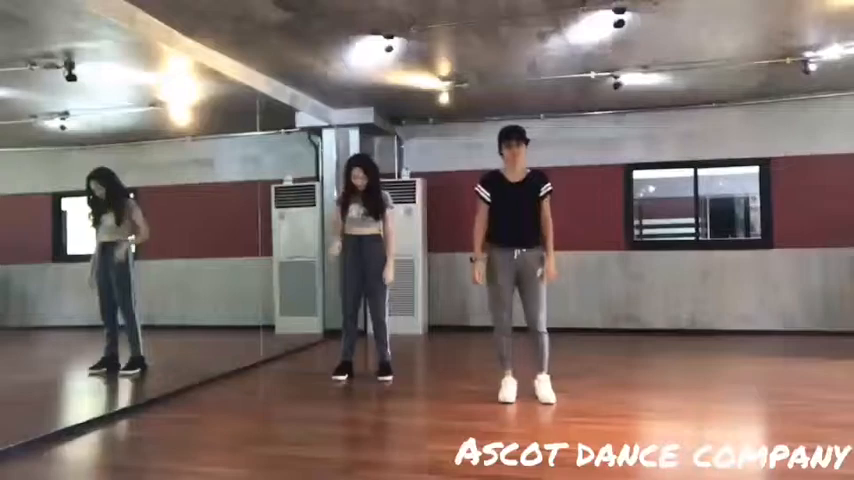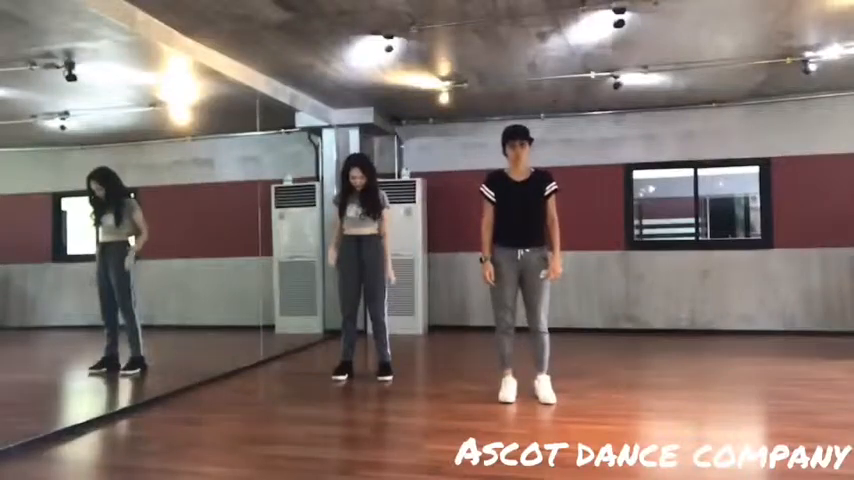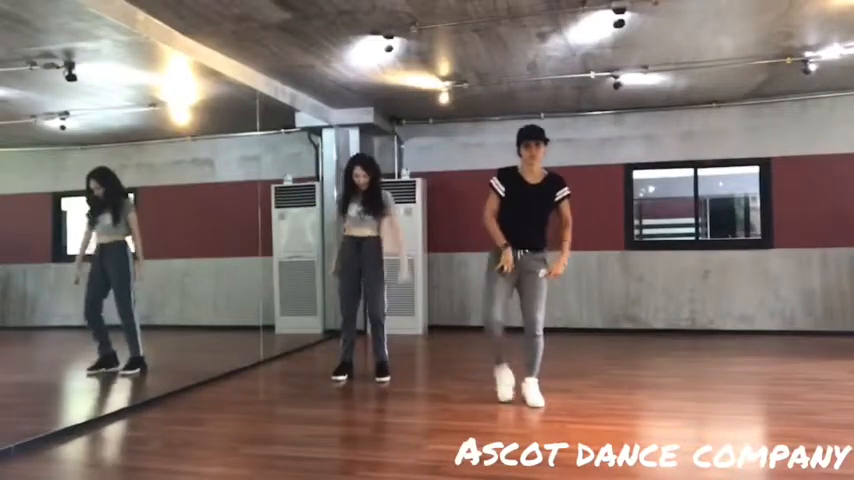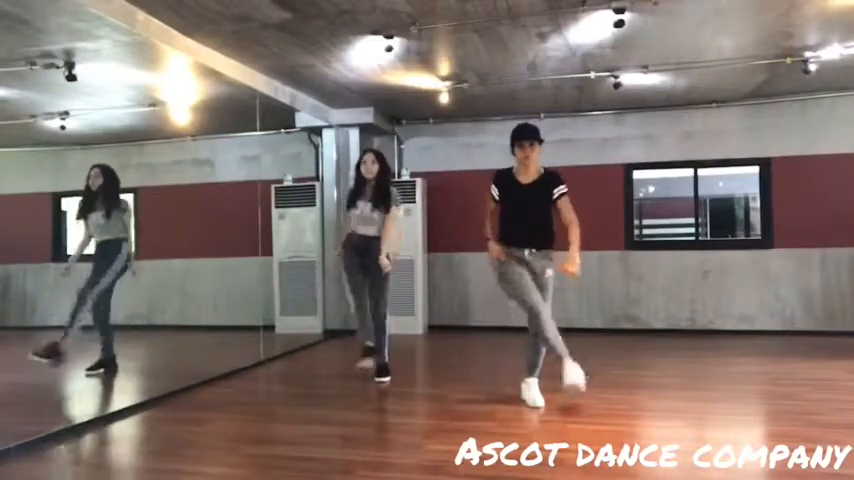
dt=0.7s
person 1, frame 1
left shoulder: (539, 180)
right shoulder: (490, 181)
left elbow: (546, 220)
right elbow: (481, 221)
left wrist: (550, 257)
right wrist: (477, 258)
left hip: (532, 255)
right hip: (500, 255)
left knee: (537, 320)
right knee: (502, 320)
left ankle: (542, 377)
right ankle: (508, 378)
person 1, frame 2
left shoulder: (543, 179)
right shoulder: (494, 181)
left elbow: (552, 219)
right elbow: (487, 222)
left wrist: (556, 256)
right wrist: (486, 259)
left hip: (536, 255)
right hip: (503, 255)
left knee: (539, 321)
right knee: (504, 320)
left ankle: (542, 378)
right ankle: (507, 378)
person 1, frame 3
left shoulder: (556, 183)
right shoulder: (504, 177)
left elbow: (566, 222)
right elbow: (489, 215)
left wrist: (563, 257)
right wrist: (504, 247)
left hip: (535, 259)
right hip: (504, 255)
left knee: (535, 323)
right knee: (493, 317)
left ankle: (531, 382)
right ankle: (502, 368)
person 1, frame 4
left shoulder: (553, 181)
right shoulder: (502, 179)
left elbow: (571, 222)
right elbow: (491, 213)
left wrist: (574, 256)
right wrist: (491, 240)
left hip: (541, 257)
right hip: (509, 255)
left knee: (540, 321)
right knee: (534, 304)
left ankle: (530, 382)
right ankle: (566, 362)
person 2, frame 1
left shoulder: (382, 197)
right shoulder: (345, 198)
left elbow: (389, 231)
right elbow: (339, 228)
left wrist: (390, 263)
right wrist: (336, 241)
left hip: (374, 249)
right hip: (351, 250)
left knee: (378, 309)
right knee: (349, 308)
left ankle: (384, 361)
right ankle: (346, 361)
person 2, frame 2
left shoulder: (379, 197)
right shoulder: (341, 198)
left elbow: (385, 232)
left wrist: (388, 263)
right wrist: (333, 248)
left hip: (371, 248)
right hip: (348, 250)
left knee: (376, 308)
right knee: (348, 309)
left ankle: (384, 361)
right ankle: (346, 361)
person 2, frame 3
left shoulder: (383, 197)
right shoulder: (347, 197)
left elbow: (395, 231)
left wrist: (404, 262)
right wrist: (337, 259)
left hip: (371, 250)
right hip: (348, 250)
left knee: (375, 309)
right knee: (348, 309)
left ankle: (382, 362)
right ankle: (346, 361)
person 2, frame 4
left shoulder: (389, 195)
right shoulder: (355, 192)
left elbow: (389, 227)
left wrist: (383, 254)
right wrist: (342, 248)
left hip: (375, 249)
right hip: (353, 246)
left knee: (378, 307)
right knee: (358, 290)
left ankle: (381, 361)
right ankle: (368, 347)
person 3, frame 1
left shoulder: (128, 204)
right shoulder: (100, 208)
left elbow: (144, 233)
right elbow: (99, 238)
left wrist: (126, 244)
right wrist: (93, 266)
left hip: (119, 256)
right hip: (102, 257)
left knee: (126, 307)
right knee: (107, 309)
left ankle: (137, 357)
right ankle: (110, 357)
person 3, frame 2
left shoulder: (128, 205)
right shoulder: (101, 207)
left elbow: (144, 233)
right elbow: (101, 236)
left wrist: (132, 254)
right wrist: (97, 261)
left hip: (119, 254)
right hip: (103, 256)
left knee: (126, 307)
right knee: (107, 310)
left ankle: (137, 358)
right ankle: (110, 357)
person 3, frame 3
left shoulder: (125, 205)
right shoulder: (95, 209)
left elbow: (135, 235)
right elbow: (86, 238)
left wrist: (139, 261)
right wrist: (78, 265)
left hip: (119, 254)
right hip: (100, 257)
left knee: (124, 307)
right knee: (90, 310)
left ankle: (137, 358)
right ankle: (107, 355)
person 3, frame 4
left shoulder: (120, 205)
right shoulder: (90, 207)
left elbow: (127, 234)
right elbow: (87, 238)
left wrist: (131, 260)
right wrist: (72, 260)
left hip: (117, 253)
right hip: (101, 256)
left knee: (87, 297)
right knee: (99, 306)
left ankle: (58, 346)
right ankle: (108, 358)
